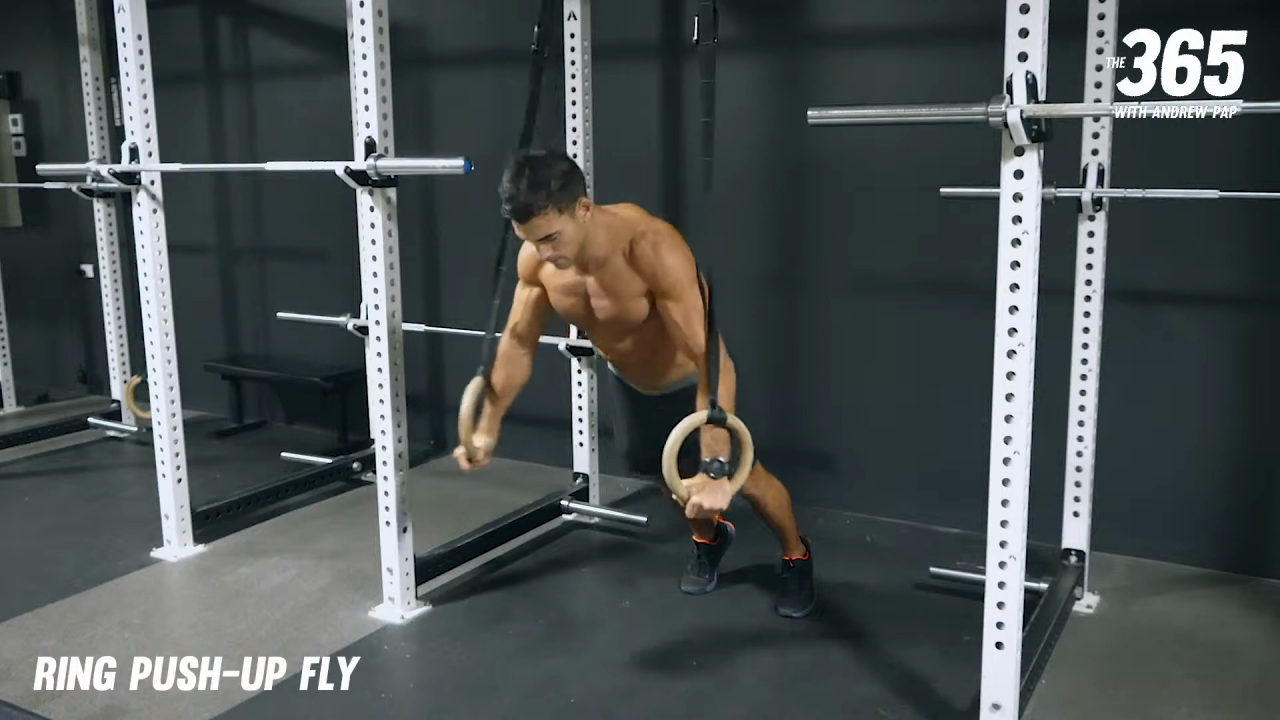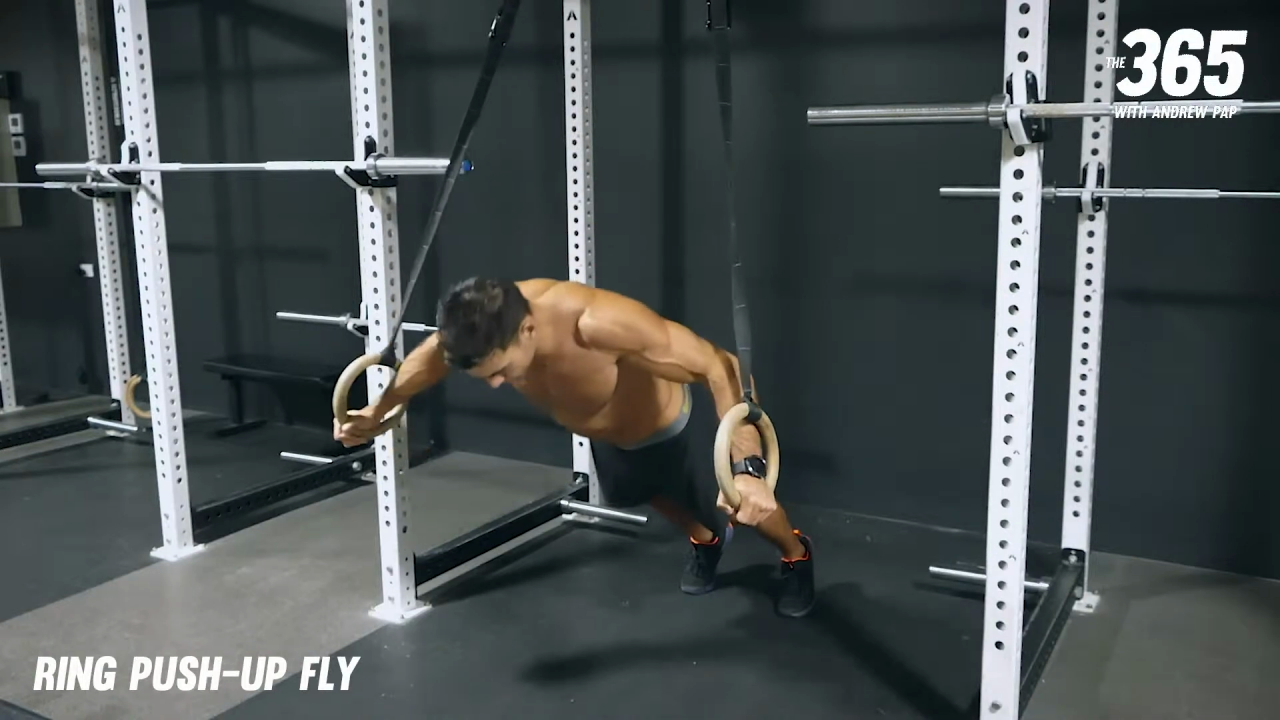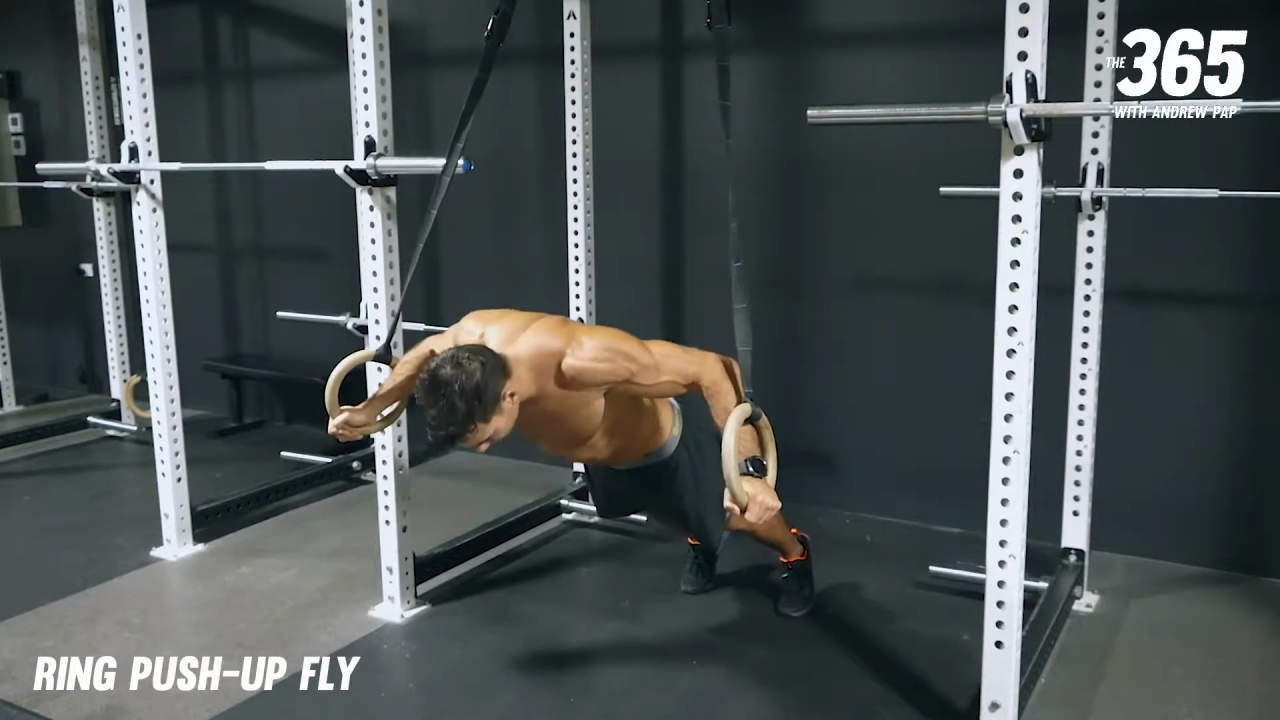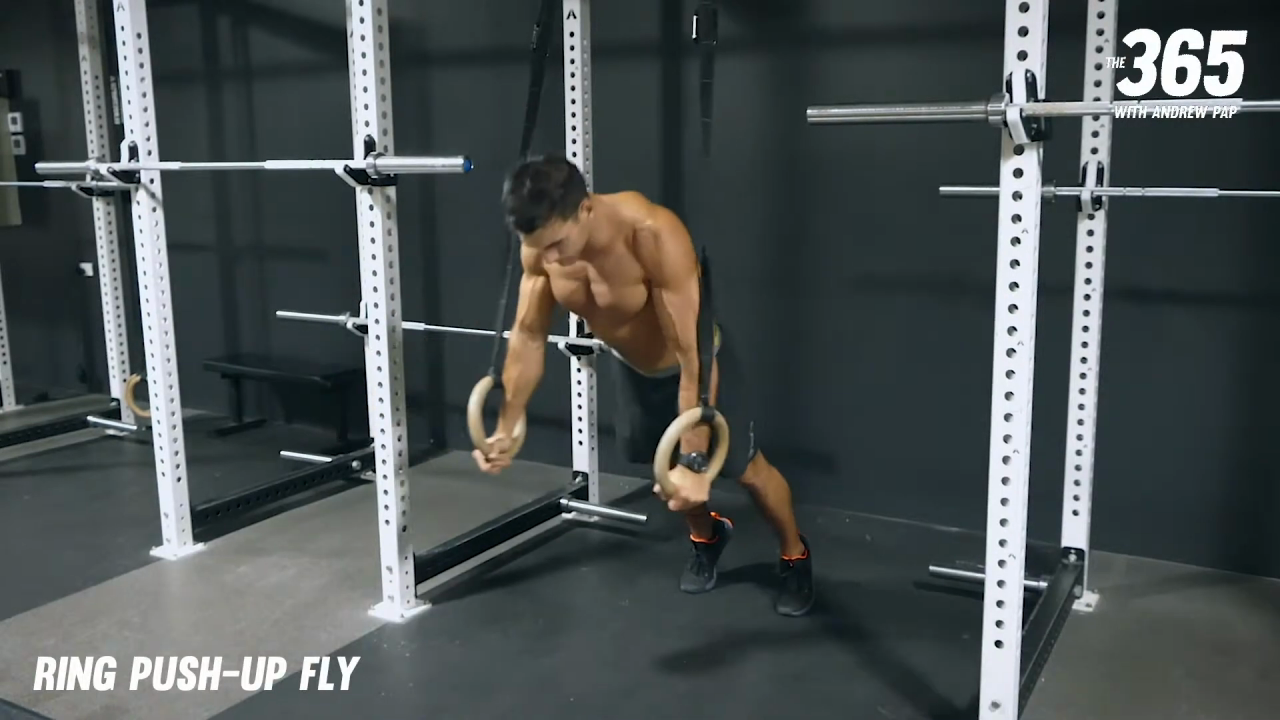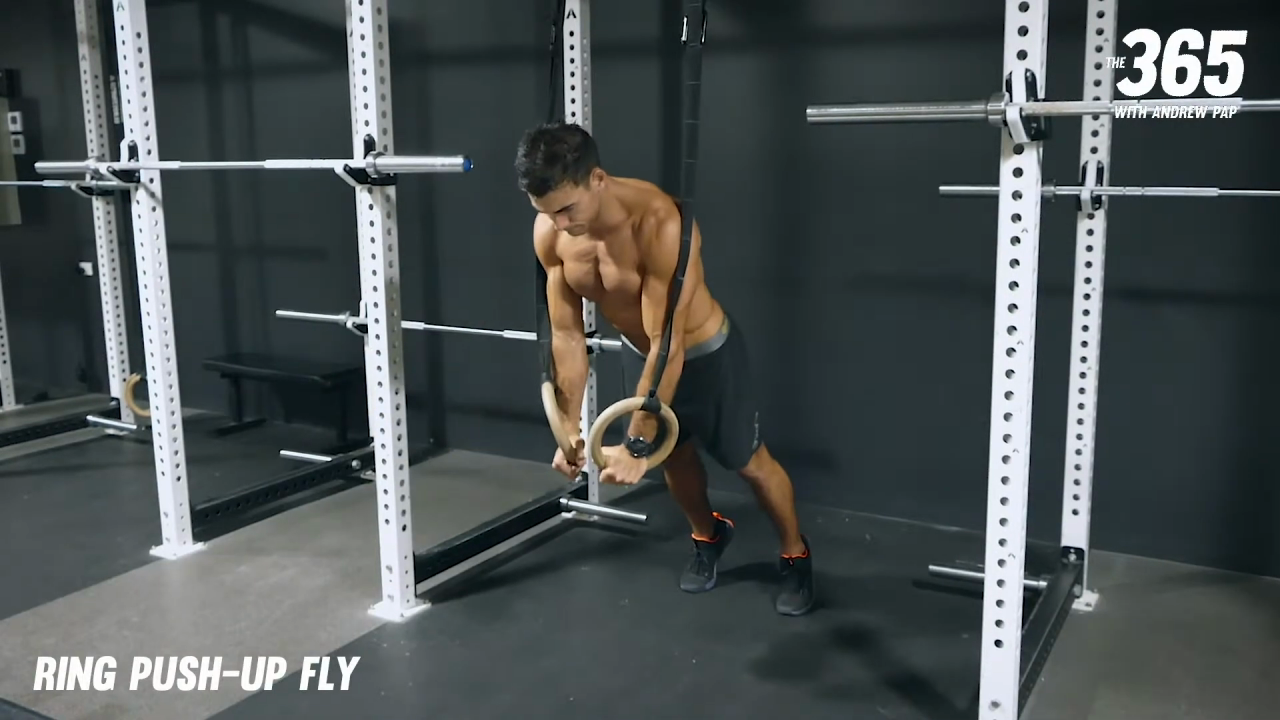
dt=0.7s
person 1, frame 1
left shoulder: (649, 247)
right shoulder: (537, 255)
left elbow: (712, 360)
right elbow: (518, 341)
right wrist: (488, 424)
left hip: (690, 383)
right hip: (629, 384)
left knee: (749, 480)
right knee: (668, 475)
left ankle: (796, 557)
right ankle: (710, 539)
person 1, frame 2
left shoulder: (597, 322)
right shoulder: (490, 325)
left elbow: (722, 367)
right elbow: (432, 354)
left wrist: (748, 468)
right wrist: (376, 412)
left hip: (671, 430)
right hip: (608, 439)
left knee: (739, 508)
right knee: (658, 500)
left ankle: (796, 555)
right ankle: (705, 541)
person 1, frame 3
left shoulder: (578, 360)
right shoulder: (471, 339)
left elbow: (716, 370)
right elbow: (424, 357)
left wrist: (749, 471)
right wrist: (370, 410)
left hip: (663, 446)
right hip: (603, 456)
left knee: (736, 513)
left ankle: (796, 554)
right ankle: (701, 543)
person 1, frame 4
left shoulder: (653, 236)
right shoulder: (542, 242)
left elbow: (691, 358)
right elbow: (528, 336)
left wrist: (694, 461)
right wrist: (507, 426)
left hip: (695, 366)
right hip: (632, 370)
left knee: (746, 468)
left ankle: (795, 557)
right ankle: (707, 537)
person 1, frame 5
left shoulder: (660, 224)
right shoulder: (549, 233)
left elbow: (669, 346)
right elbow: (567, 334)
left wrist: (636, 446)
right wrist: (571, 429)
left hip: (705, 354)
right hip: (639, 353)
left knee: (749, 462)
right knee: (673, 454)
left ankle: (795, 555)
right ankle: (708, 535)
